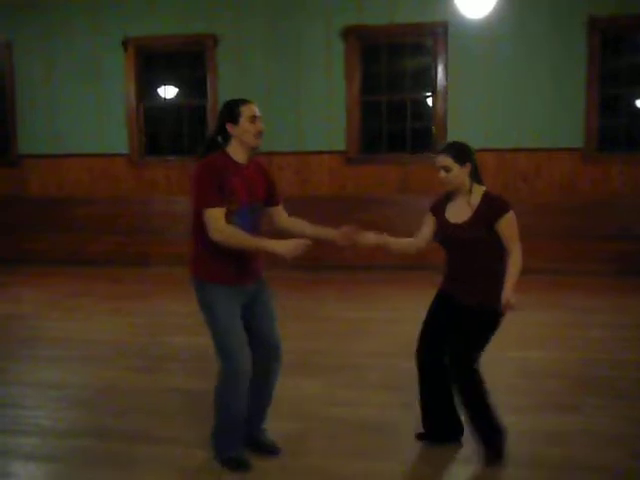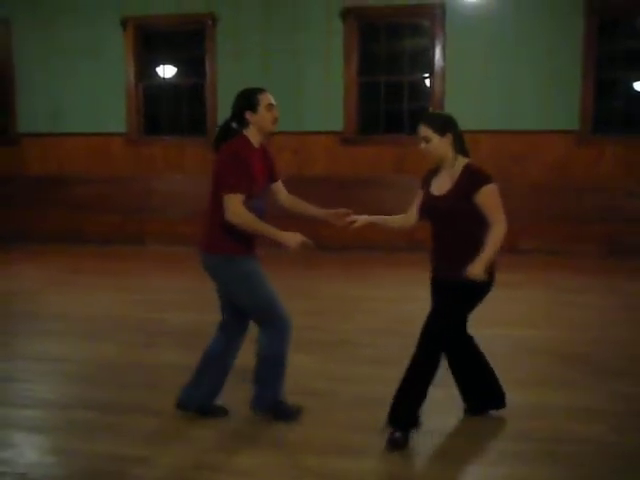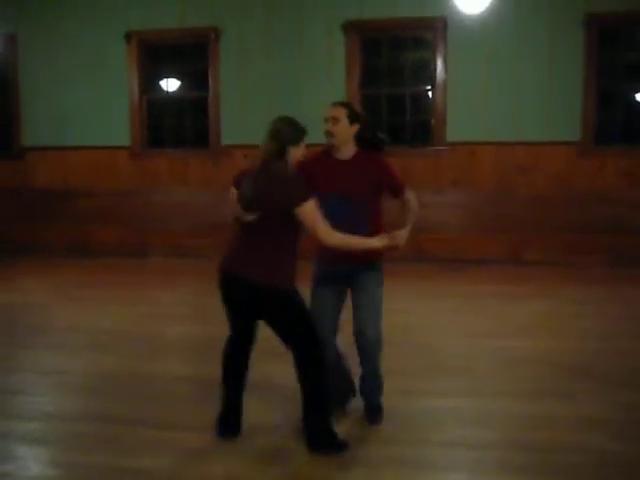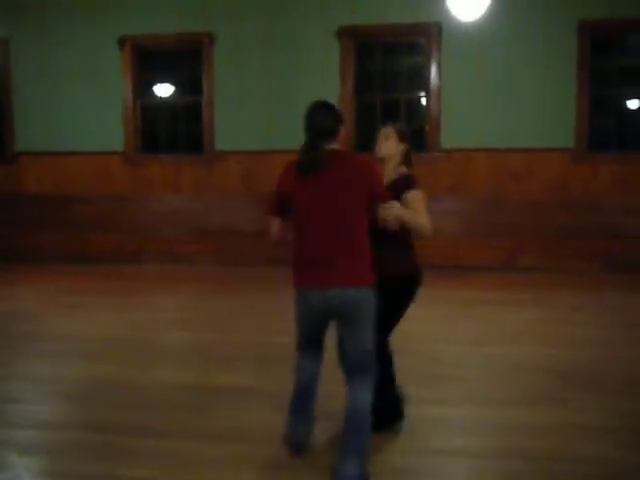
dt=1s
person 1, frame 1
left shoulder: (259, 172)
right shoulder: (210, 169)
left elbow: (282, 219)
right elbow: (218, 231)
left wrist: (330, 234)
right wrist: (275, 246)
left hip: (252, 280)
right hip: (216, 284)
left knee: (269, 353)
right knee: (236, 363)
left ankle: (251, 430)
right ankle: (226, 444)
person 1, frame 2
left shoulder: (261, 154)
right shoulder: (235, 154)
left elbow: (285, 198)
right elbow: (233, 213)
left wrist: (326, 214)
right wrist: (281, 236)
left hip: (232, 255)
right hip: (229, 256)
left knee: (233, 326)
right knee: (277, 323)
left ankle: (196, 397)
right ankle: (268, 399)
person 1, frame 3
left shoulder: (374, 164)
right shoulder: (314, 166)
left elbow: (409, 199)
left wrist: (405, 229)
left hip: (367, 264)
right hip: (330, 263)
left knee: (368, 334)
right knee: (322, 334)
left ankle: (372, 398)
right ankle: (341, 391)
person 1, frame 4
left shoulder: (291, 173)
right shoulder: (362, 167)
left elbow: (276, 231)
right elbow: (389, 217)
left hip: (311, 287)
right hip: (357, 288)
left knee: (309, 350)
right knee: (360, 375)
left ankle: (298, 432)
person 2, frame 1
left shoulder: (494, 205)
right shoulder: (442, 205)
left elbow: (514, 251)
right elbow: (416, 243)
left wrist: (507, 290)
right wrist: (380, 239)
left hip: (484, 299)
right hip: (450, 294)
left knee: (461, 363)
right knee: (427, 355)
left ankle: (492, 436)
right ankle: (444, 428)
person 2, frame 2
left shoulder: (475, 177)
right shoulder: (432, 178)
left elbow: (498, 225)
right elbow: (409, 219)
left wrist: (481, 262)
right wrist: (370, 219)
left hip: (469, 276)
right hip: (443, 272)
left knee: (432, 338)
right knee: (453, 335)
left ankle: (402, 421)
right ankle: (486, 396)
person 2, frame 3
left shoulder: (246, 179)
right shoulder: (293, 188)
right elbow: (327, 237)
right wrist: (377, 241)
left hip: (233, 276)
right hip: (271, 283)
left knee: (239, 343)
right knee: (309, 351)
left ankle: (229, 421)
right ankle: (320, 435)
person 2, frame 4
left shoulder: (406, 182)
left elbow: (424, 229)
left wrist: (402, 213)
left hip: (398, 275)
right hip: (377, 272)
left knee: (372, 337)
right knee: (371, 334)
left ankle: (386, 412)
right ankle: (387, 403)
